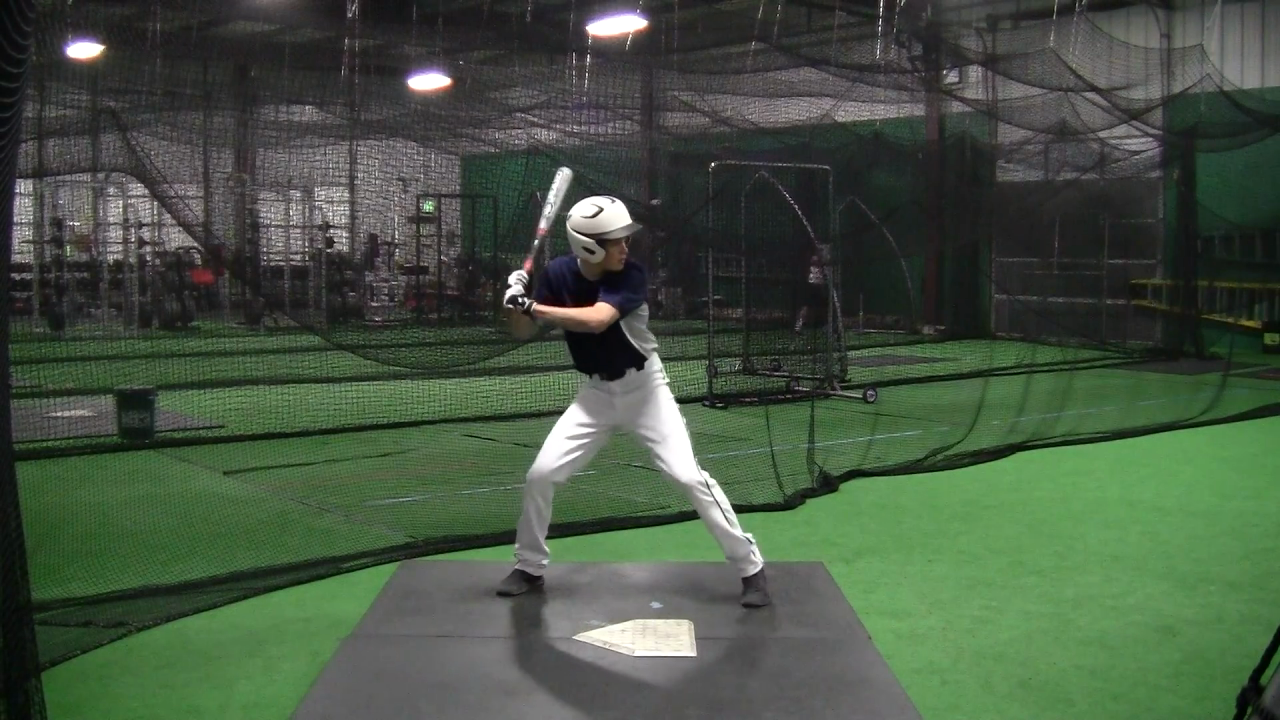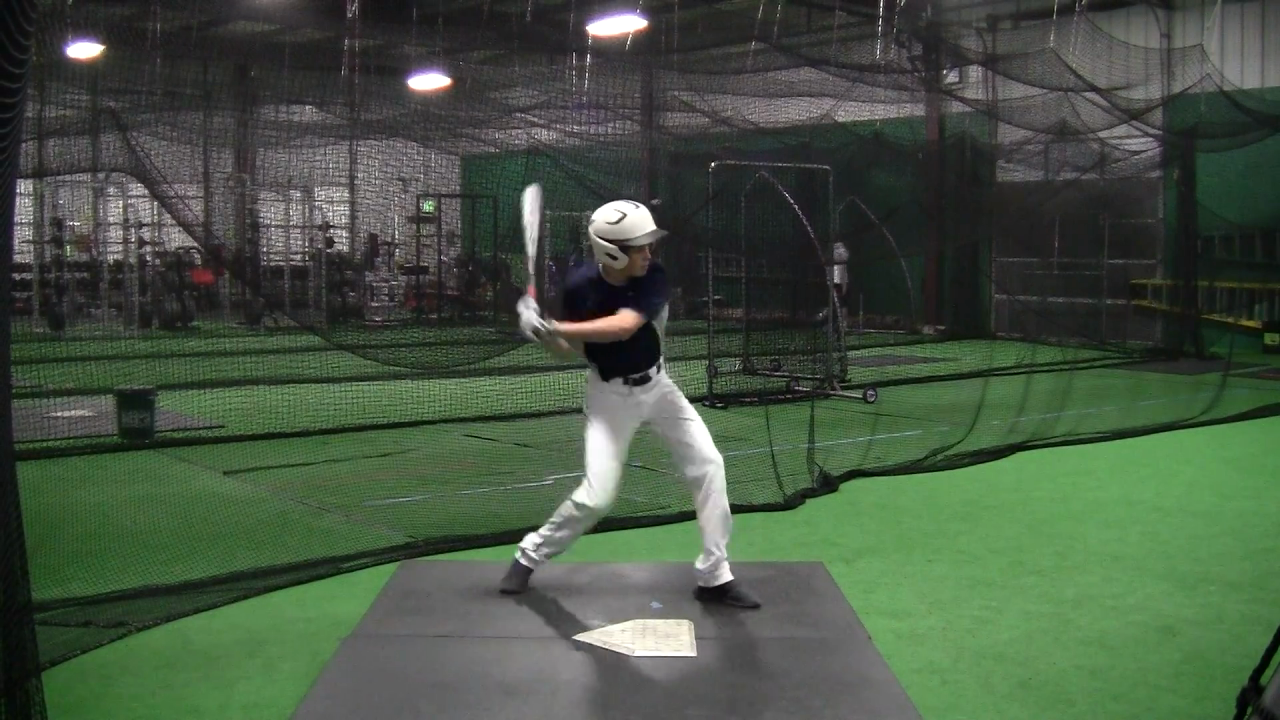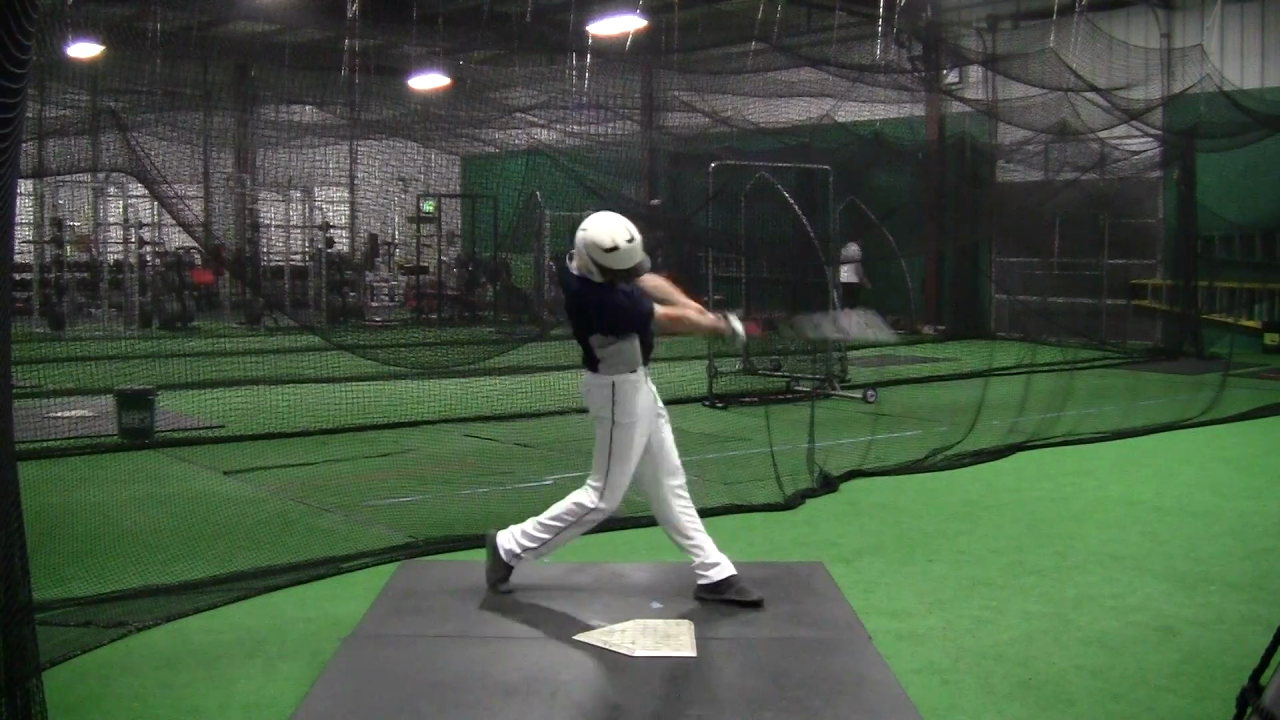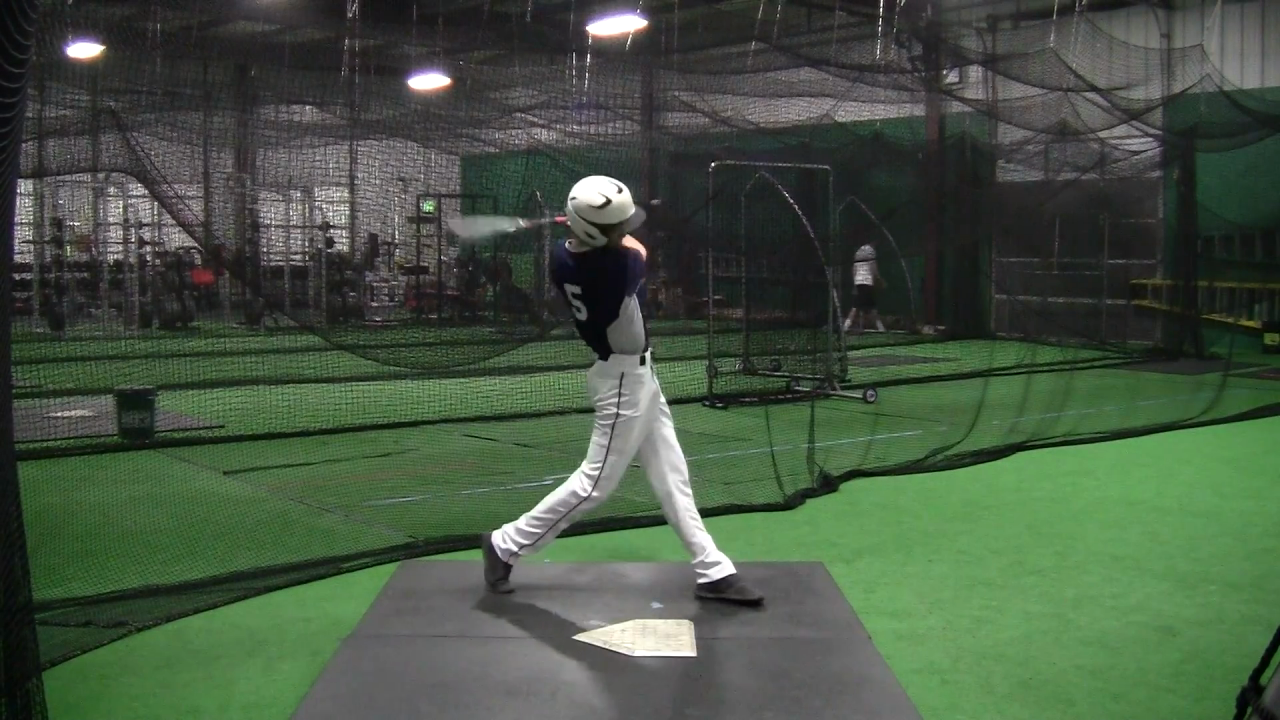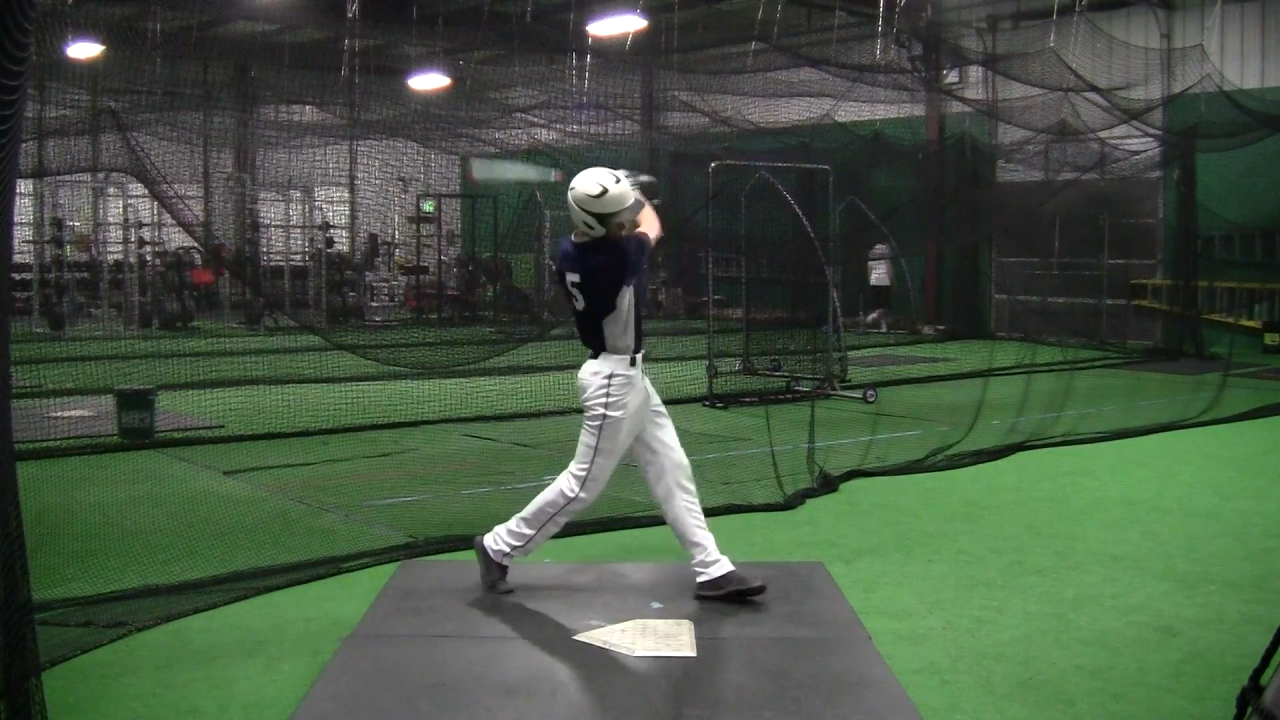
dt=0.2s
person 1, frame 1
left shoulder: (632, 276)
right shoulder: (558, 273)
left elbow: (596, 320)
right elbow: (522, 332)
left wrist: (533, 306)
right wrist: (517, 303)
left hip: (644, 387)
right hip: (595, 392)
left knee: (688, 475)
right knee: (540, 475)
left ankle: (750, 566)
right ankle: (529, 566)
person 1, frame 2
left shoulder: (653, 278)
right shoulder: (580, 284)
left elbow: (621, 326)
right elbow: (567, 348)
left wrist: (551, 328)
right wrist: (549, 334)
left hip: (655, 386)
right hip: (609, 395)
left knee: (708, 467)
right knee: (597, 496)
left ankle: (715, 577)
right ankle: (529, 558)
person 1, frame 3
left shoulder: (579, 259)
right shoulder: (599, 301)
left elbow: (645, 282)
right elbow: (665, 319)
left wrist: (705, 315)
right wrist: (721, 323)
left hip: (630, 381)
right hip: (618, 391)
left knee: (669, 482)
right knee: (603, 496)
left ankle: (713, 574)
right ankle: (509, 546)
person 1, frame 4
left shoulder: (562, 256)
right shoulder: (613, 267)
right elbow: (636, 252)
right wrist: (626, 241)
left hip: (634, 374)
right hip: (624, 381)
left knee: (672, 475)
right knee: (594, 484)
left ankle: (713, 572)
right ankle: (504, 545)
person 1, frame 5
left shoulder: (571, 249)
right shoulder: (615, 255)
right elbow: (651, 229)
right wrist: (642, 203)
left hip: (625, 374)
right hip: (615, 379)
left knee: (673, 470)
right knee: (584, 483)
left ankle: (712, 571)
right ankle: (498, 546)
